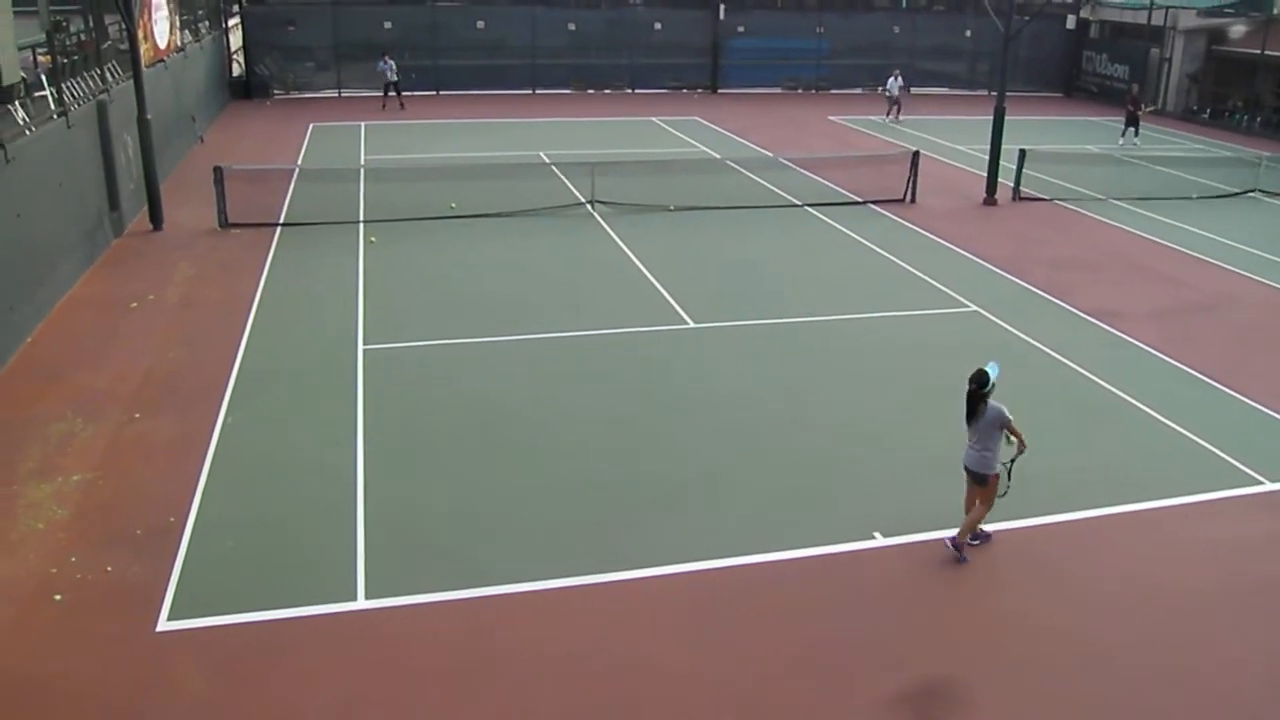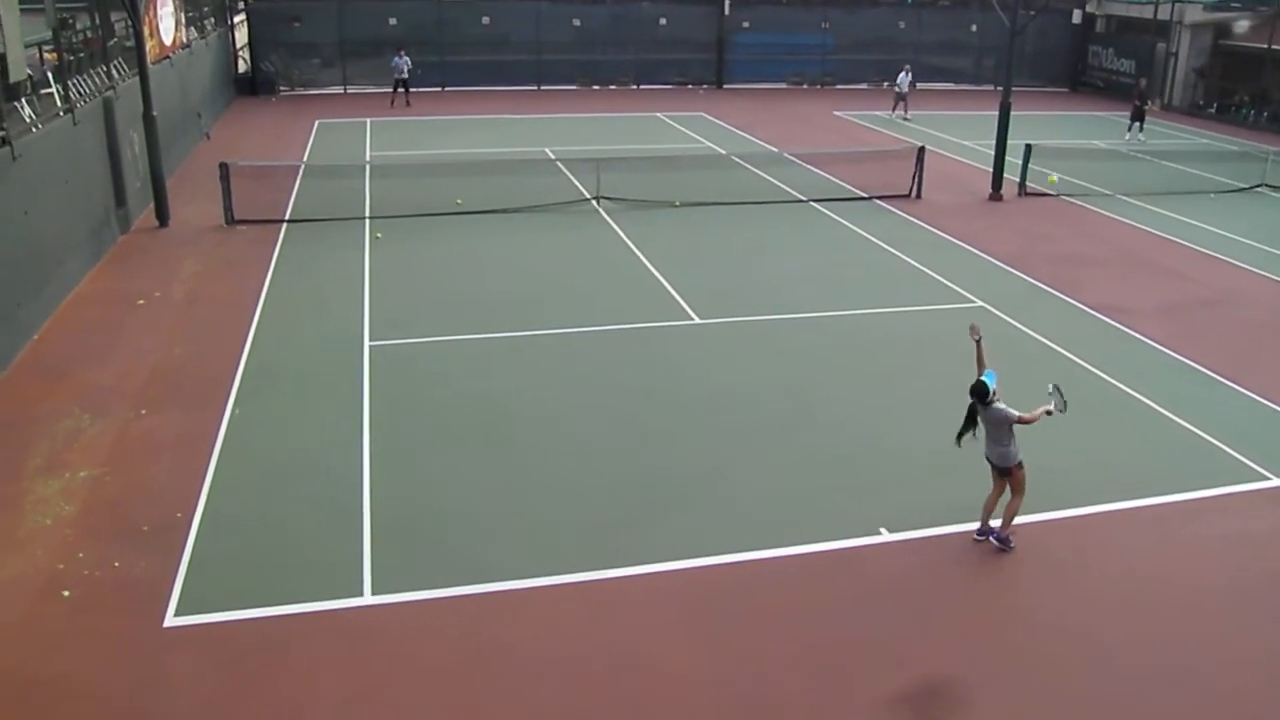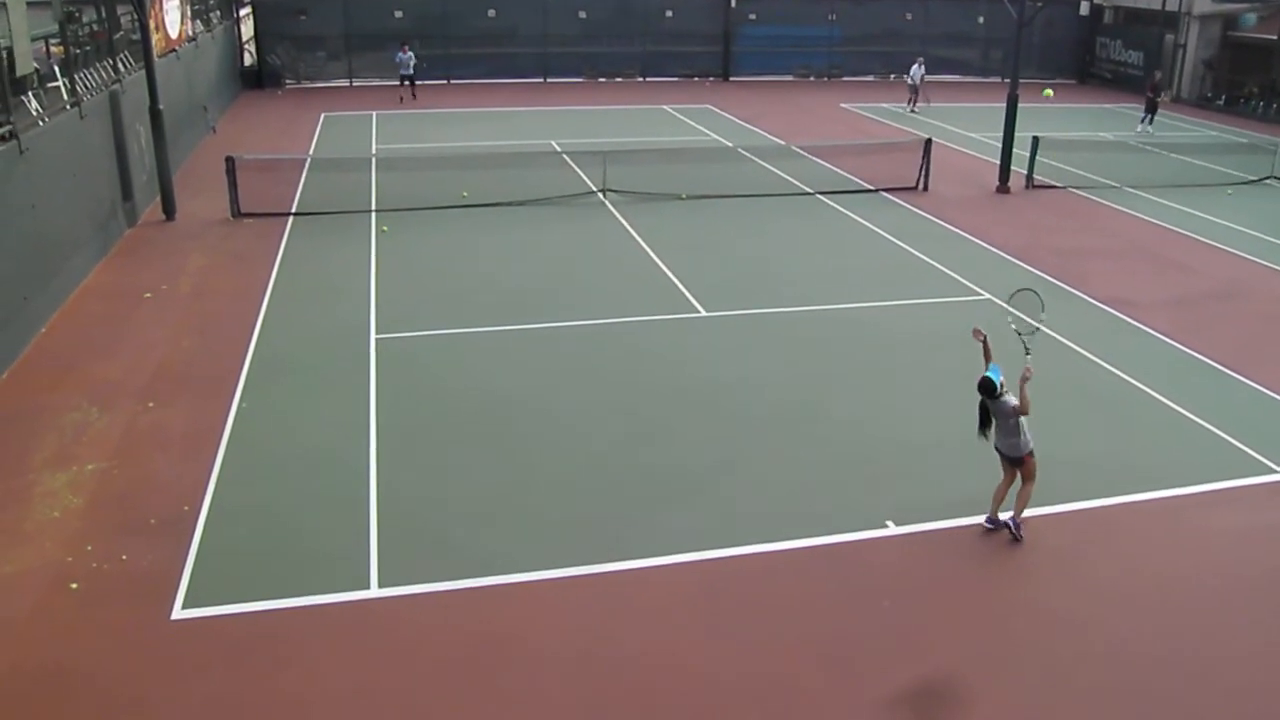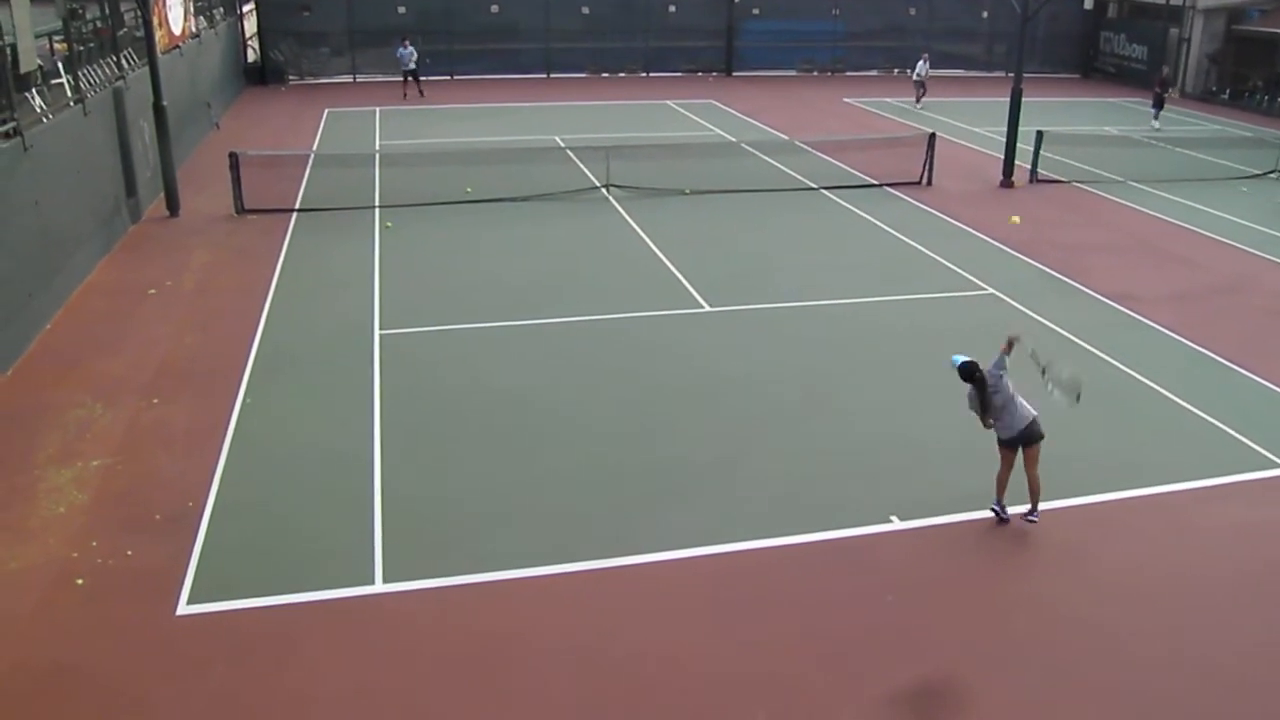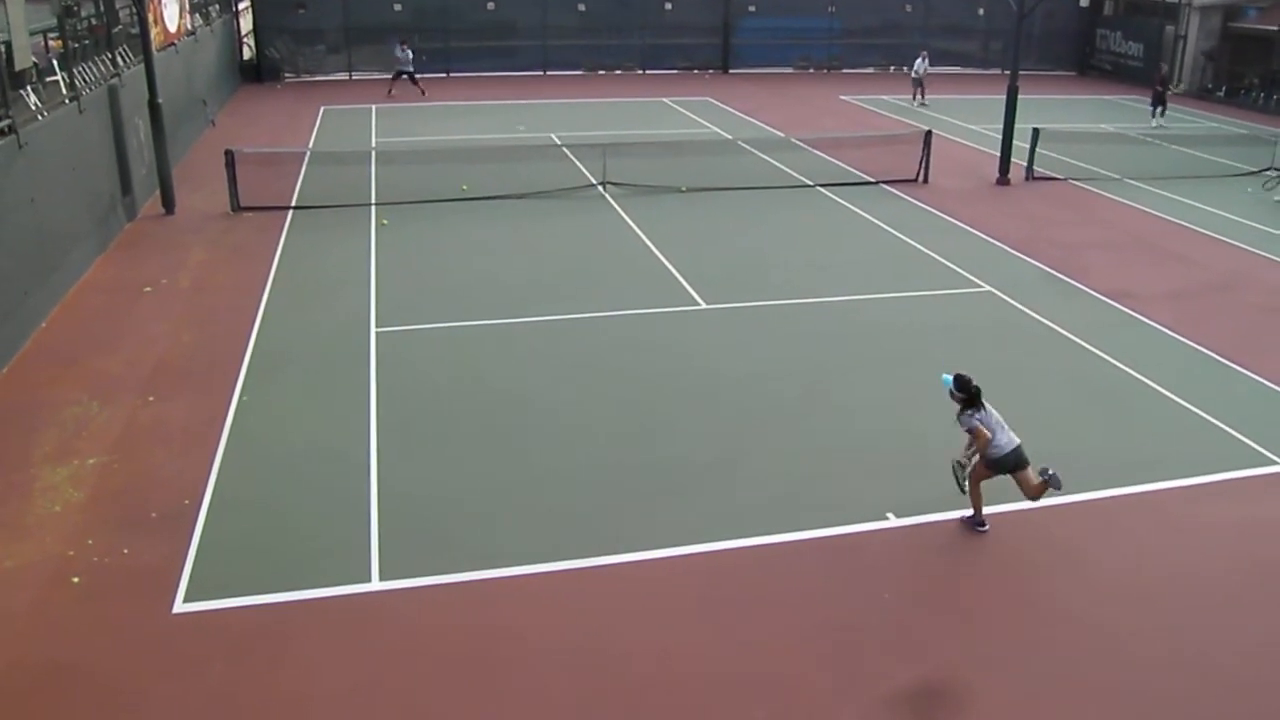
dt=0.4s
person 1, frame 1
left shoulder: (972, 404)
right shoulder: (997, 410)
right elbow: (1014, 431)
left wrist: (1003, 434)
right wrist: (1022, 442)
left hip: (970, 460)
right hip: (986, 466)
left knee: (971, 499)
right knee: (984, 506)
left ankle: (975, 532)
right ankle: (958, 540)
person 1, frame 2
left shoulder: (980, 402)
right shoulder: (999, 412)
left elbow: (982, 368)
right elbow: (1028, 419)
left wrist: (978, 343)
right wrist: (1045, 408)
left hip: (992, 454)
right hip: (1009, 460)
left knee: (997, 490)
right knee: (1017, 494)
left ankle: (983, 528)
right ankle: (1002, 534)
person 1, frame 3
left shoulder: (989, 395)
right shoulder: (1005, 404)
left elbow: (989, 365)
right elbow: (1024, 410)
left wrist: (984, 343)
right wrist: (1023, 383)
left hip: (1002, 445)
right hip: (1020, 449)
left knee: (1008, 478)
right knee: (1028, 482)
left ankle: (992, 517)
right ankle: (1015, 519)
person 1, frame 4
left shoulder: (973, 397)
right shoulder: (995, 375)
left elbow: (986, 424)
right elbow: (1006, 350)
left hip: (1007, 434)
right hip: (1029, 426)
left knee: (1006, 468)
right knee: (1031, 470)
left ankle: (999, 504)
right ankle: (1034, 510)
person 1, frame 5
left shoulder: (966, 416)
right shoulder: (977, 402)
left elbow: (986, 438)
left wrist: (971, 455)
right wrist: (968, 450)
left hip: (998, 457)
right hip: (1015, 449)
left knee: (973, 478)
right knee: (1033, 494)
left ankle: (978, 519)
right ankle: (1044, 477)
